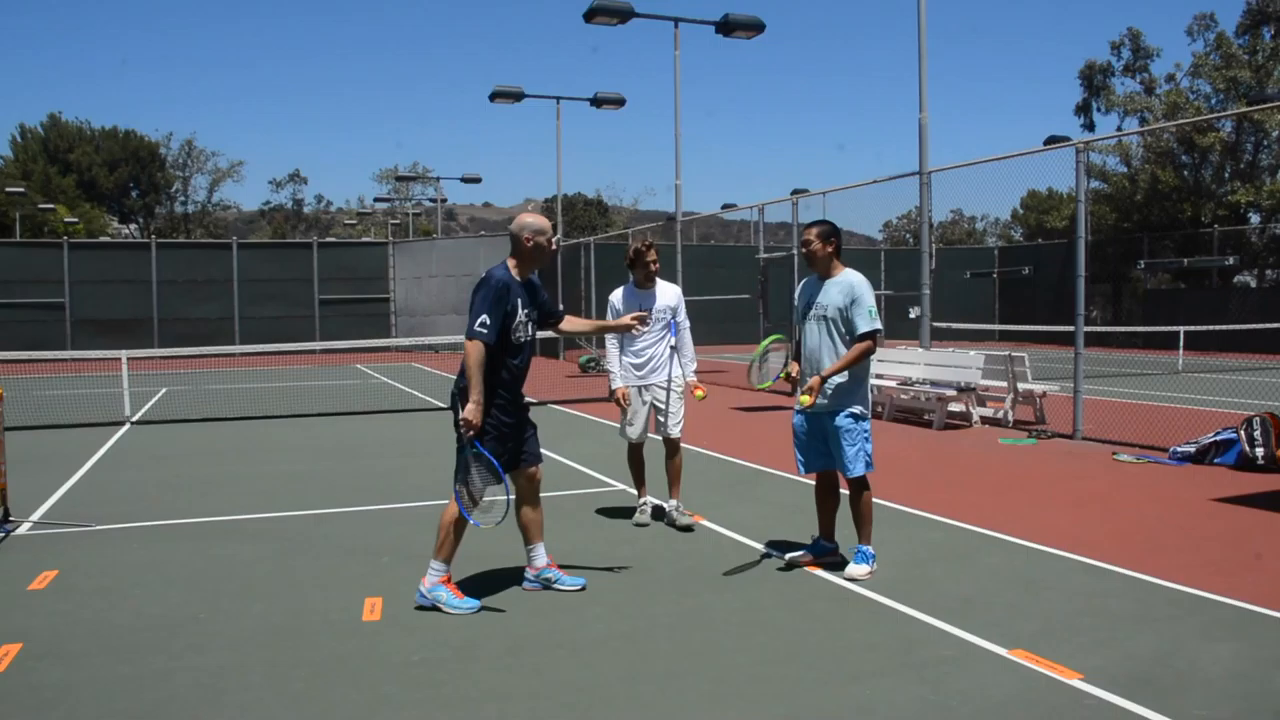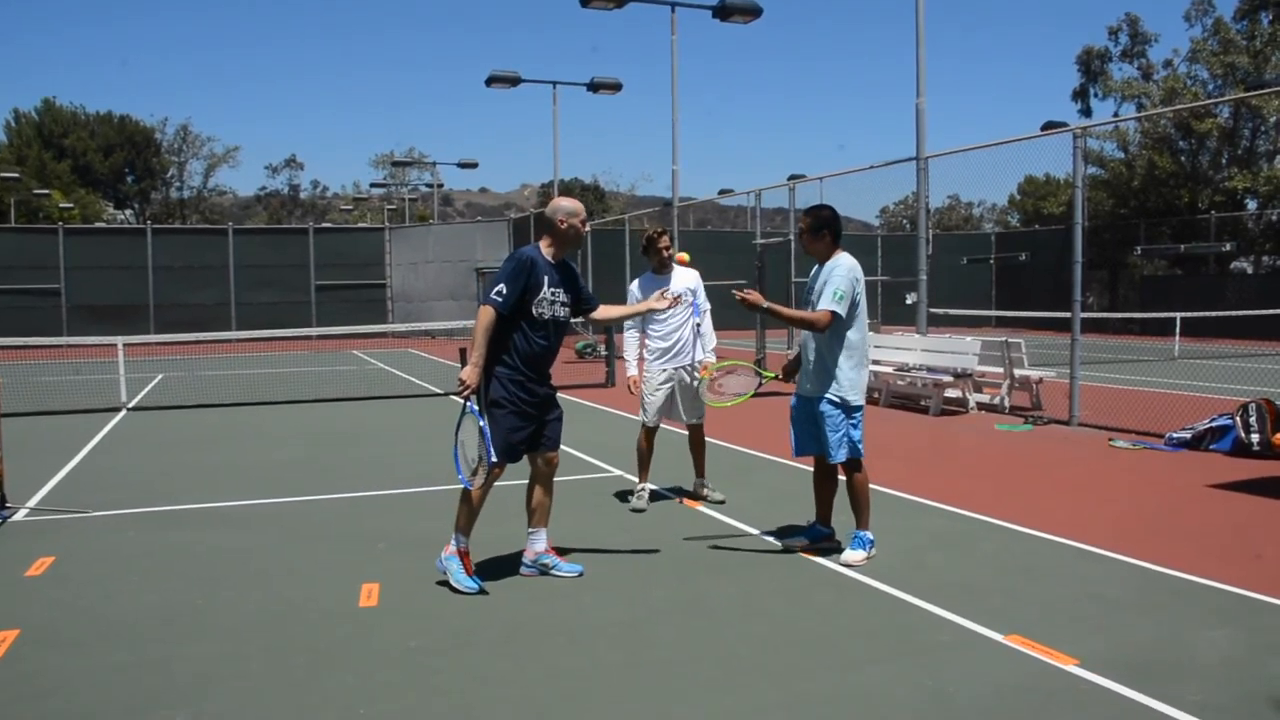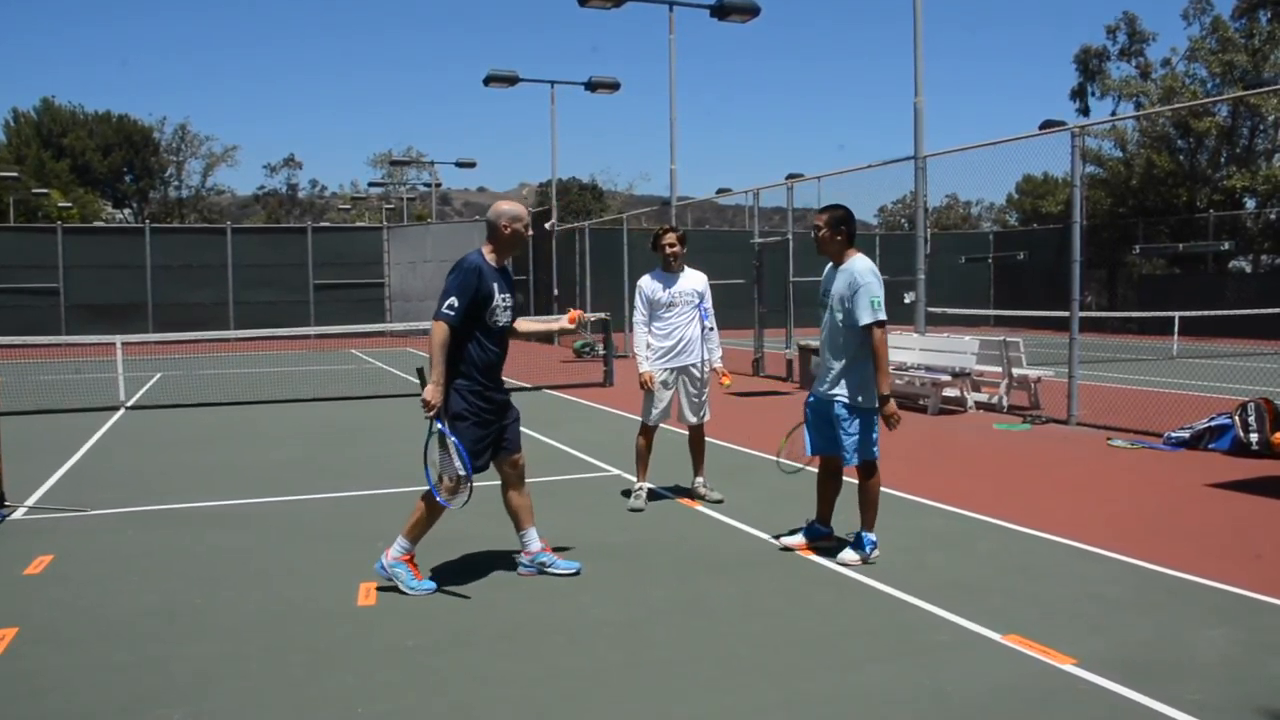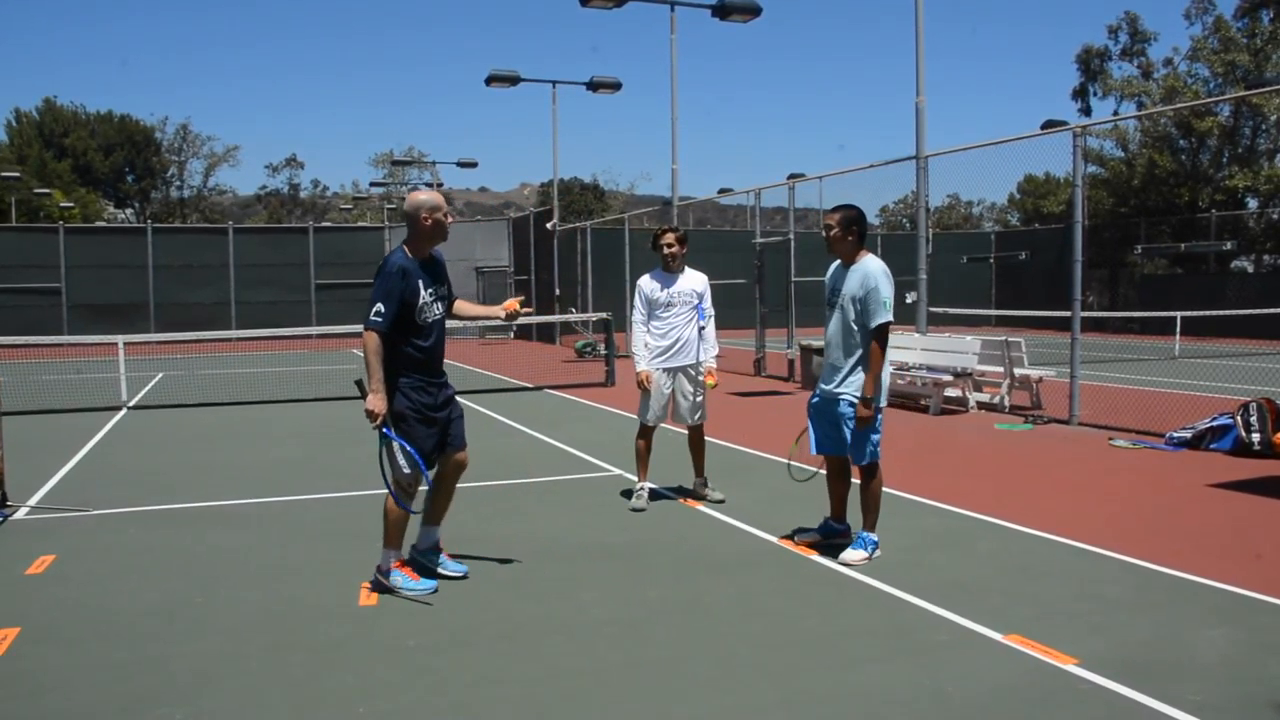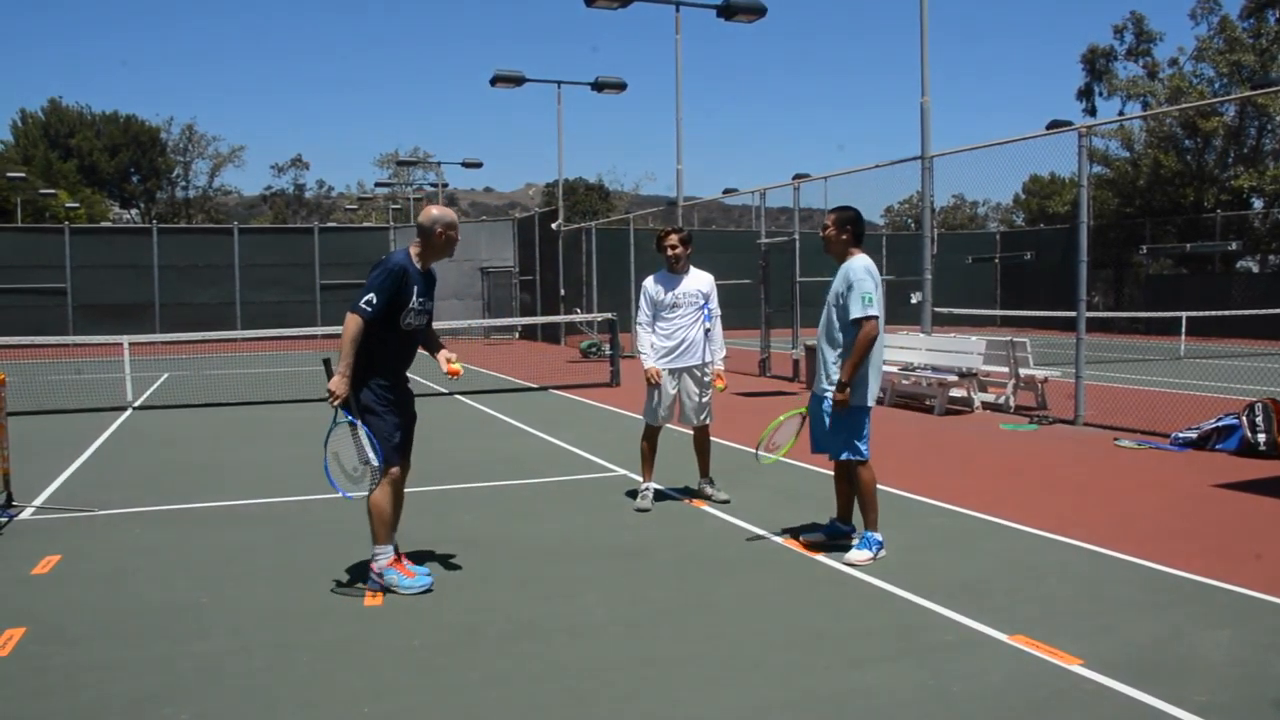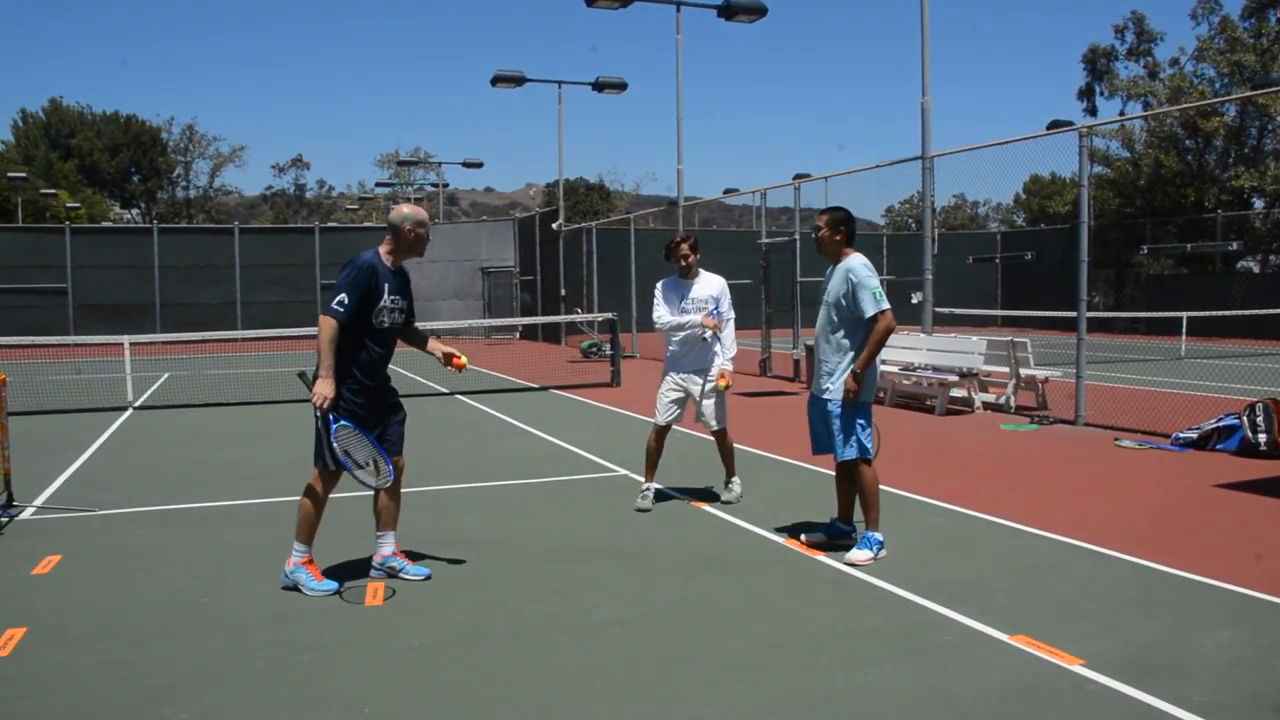
dt=0.5s
person 1, frame 1
left shoulder: (531, 286)
right shoulder: (497, 283)
left elbow: (559, 321)
right elbow: (475, 342)
left wrist: (612, 325)
right wrist: (473, 401)
left hip: (512, 406)
right hip: (484, 409)
left knee: (530, 479)
left ankle: (538, 567)
right ankle: (434, 583)
person 1, frame 2
left shoulder: (568, 273)
right shoulder: (524, 260)
left elbow: (596, 311)
right elbow: (488, 309)
left wrist: (646, 306)
right wrist: (474, 364)
left hip: (539, 385)
right hip: (506, 384)
left knee: (546, 464)
right knee: (490, 468)
left ankle: (536, 552)
right ankle: (455, 552)
person 1, frame 3
left shoulder: (503, 273)
right shoulder: (469, 270)
right elbow: (441, 325)
left wrist: (554, 326)
right wrist: (436, 383)
left hip: (493, 391)
right hip: (464, 394)
left knee: (514, 467)
left ankle: (534, 552)
right ankle: (396, 558)
person 1, frame 4
left shoulder: (435, 260)
right shoulder: (396, 268)
right elbow: (373, 331)
left wrist: (496, 312)
right wrist: (377, 392)
left hip: (437, 384)
right hip: (407, 391)
left knee: (455, 462)
right knee: (408, 478)
left ankle: (425, 548)
right ankle: (390, 566)
person 1, frame 5
left shoulder: (428, 276)
right shoulder: (394, 268)
right elbow: (356, 317)
left wrist: (440, 351)
right wrist: (343, 373)
left hip: (396, 384)
right hip: (371, 386)
left knee: (400, 469)
right knee: (386, 472)
left ankle: (389, 554)
right ankle: (383, 563)
person 1, frame 6
left shoulder: (402, 275)
right shoulder: (364, 267)
right elbow: (329, 319)
left wrist: (436, 347)
right wrist: (326, 378)
left hip: (378, 387)
right hip: (344, 390)
left knee: (393, 467)
right knee: (327, 475)
left ankle: (385, 555)
right ankle: (298, 563)
person 2, frame 1
left shoulder: (855, 284)
right shoulder: (804, 287)
left elbow: (867, 343)
left wrist: (823, 376)
right wrist: (796, 364)
left hip: (847, 403)
right hip: (811, 402)
left knee: (856, 476)
right knee: (823, 475)
left ankle: (865, 551)
right ankle: (825, 543)
person 2, frame 2
left shoulder: (844, 269)
right shoulder: (820, 268)
left elbow: (821, 322)
left wrist: (766, 307)
right wrist: (797, 360)
left hip: (838, 387)
right hip: (811, 385)
left knee: (849, 460)
right knee: (821, 459)
left ankle: (863, 536)
right ankle: (822, 529)
person 2, frame 3
left shoulder: (862, 273)
right shoulder: (830, 270)
left elbow: (877, 333)
left wrist: (885, 393)
left hip: (854, 391)
right hip: (825, 387)
left knee: (863, 462)
right knee: (826, 459)
left ankle: (866, 538)
right ankle: (820, 528)
person 2, frame 4
left shoulder: (873, 272)
right shoulder: (835, 270)
left elbow: (879, 338)
left wrist: (869, 396)
left hip: (857, 390)
right hip: (828, 386)
left knee: (866, 462)
right knee: (833, 459)
left ankle: (868, 537)
right ankle: (837, 525)
person 2, frame 5
left shoulder: (858, 269)
right shoulder: (844, 269)
left elbow: (870, 329)
left wrist: (846, 382)
left hip: (846, 388)
right hip: (828, 385)
left knee: (856, 459)
right knee: (839, 458)
left ankle: (873, 537)
right ankle: (842, 525)
person 2, frame 6
left shoulder: (856, 269)
right shoulder: (834, 270)
left elbow: (885, 322)
left wrist: (857, 372)
left hip: (846, 386)
right hip: (826, 385)
left knee: (858, 458)
right knee: (841, 458)
left ankle: (873, 536)
right ankle: (843, 525)
person 3, frame 1
left shoulder: (673, 293)
right shoulder: (617, 298)
left elbow: (683, 334)
right elbow: (612, 342)
left wrist: (690, 373)
right wrist: (616, 382)
left hip: (667, 379)
right hip: (633, 382)
left knee: (672, 440)
right knee: (635, 442)
left ankle: (673, 505)
right ankle: (643, 501)
person 3, frame 2
left shoulder: (691, 277)
right shoulder: (638, 286)
left elbow: (704, 317)
right elbow: (632, 330)
left wrist: (709, 355)
right wrist: (631, 369)
left hip: (691, 362)
right hip: (657, 366)
left knee: (695, 425)
right knee: (649, 426)
left ankle: (700, 483)
right ankle: (642, 487)
person 3, frame 3
left shoulder: (699, 280)
right shoulder: (646, 283)
left elbow: (709, 322)
right elbow: (640, 326)
left wrist: (716, 360)
right wrist: (642, 366)
left hip: (694, 363)
right hip: (659, 366)
left knee: (696, 425)
right knee: (648, 426)
left ankle: (699, 483)
right ankle: (640, 486)
person 3, frame 4
left shoulder: (699, 280)
right shoulder: (646, 283)
left elbow: (707, 322)
right elbow: (638, 326)
left wrist: (710, 361)
right wrist: (640, 365)
left hip: (691, 364)
right hip: (656, 365)
left knee: (696, 425)
right knee: (647, 425)
left ankle: (700, 482)
right ankle: (641, 486)
person 3, frame 5
left shoulder: (705, 280)
right shoulder: (651, 283)
left elbow: (714, 323)
right elbow: (643, 325)
left wrist: (719, 362)
right wrist: (647, 362)
left hip: (698, 364)
right hip: (662, 366)
left knee: (701, 426)
right knee: (652, 426)
left ankle: (705, 482)
right ankle: (646, 486)
person 3, frame 6
left shoulder: (717, 284)
right shoulder: (664, 287)
left elbow: (727, 325)
right elbow: (661, 322)
left wrist: (727, 364)
right wrist: (697, 320)
left hip: (708, 370)
right hip: (675, 370)
left knee: (719, 429)
right knee: (660, 427)
left ankle: (732, 481)
right ankle: (648, 487)
